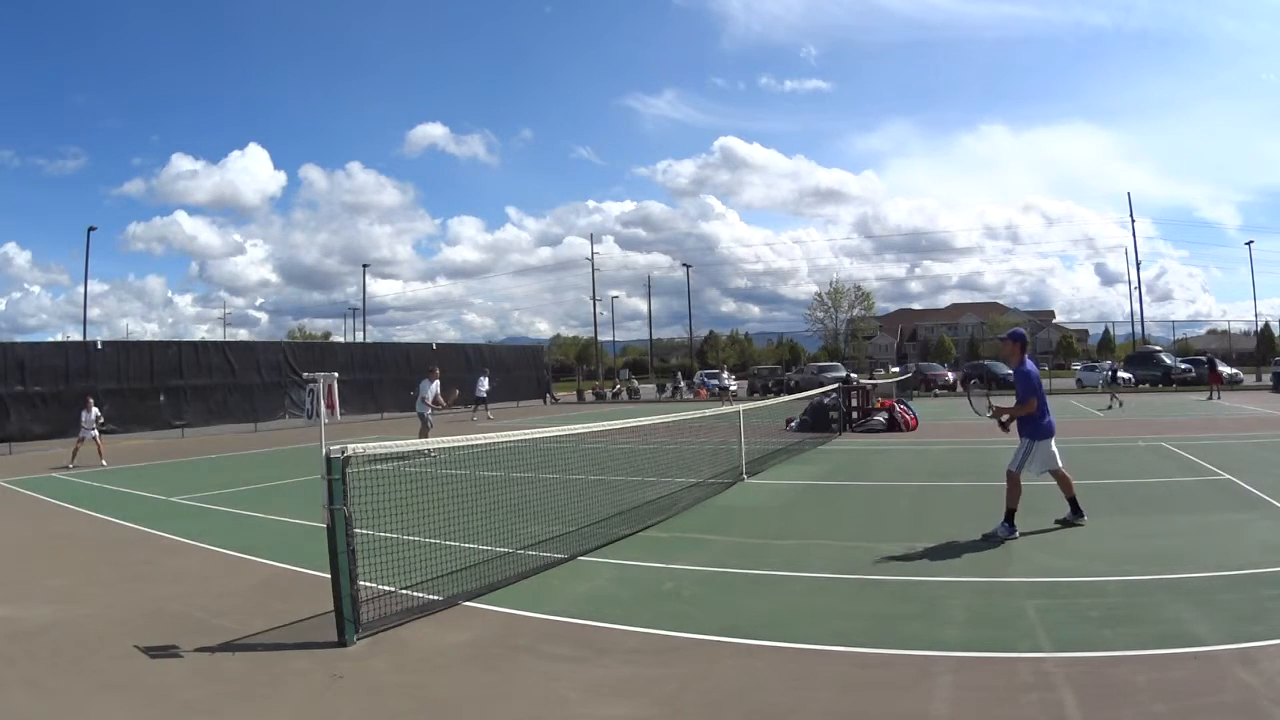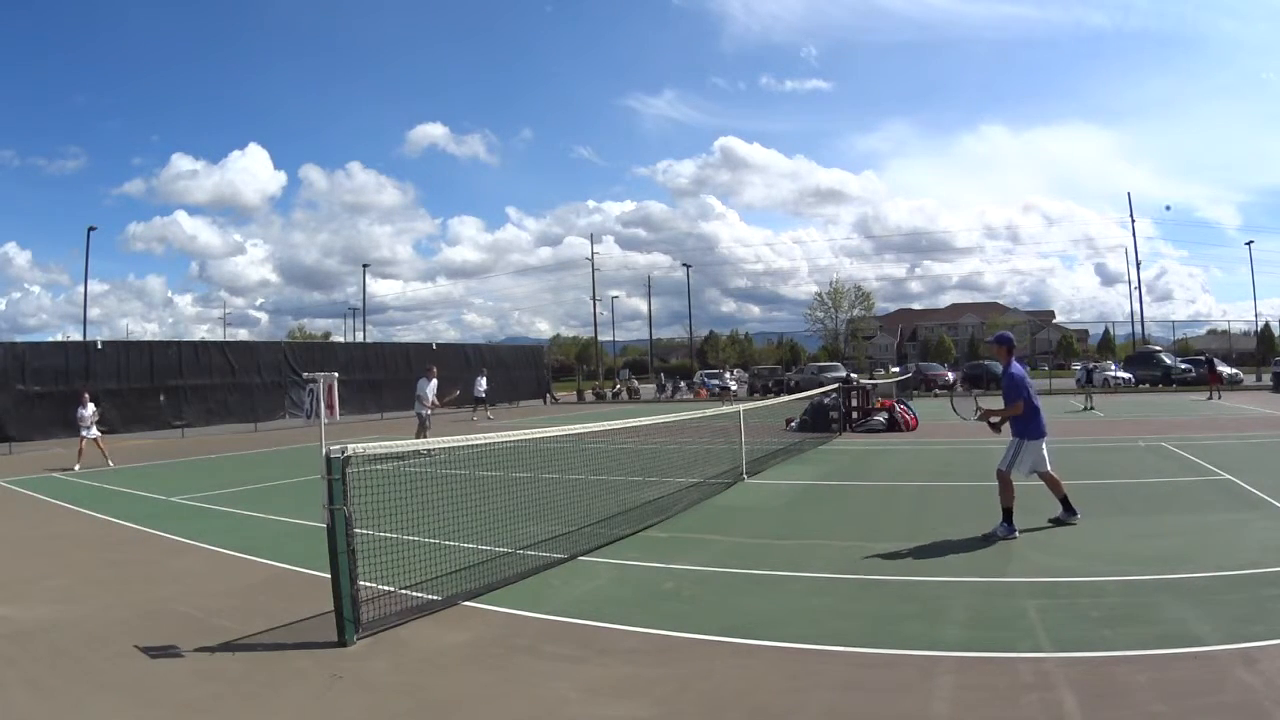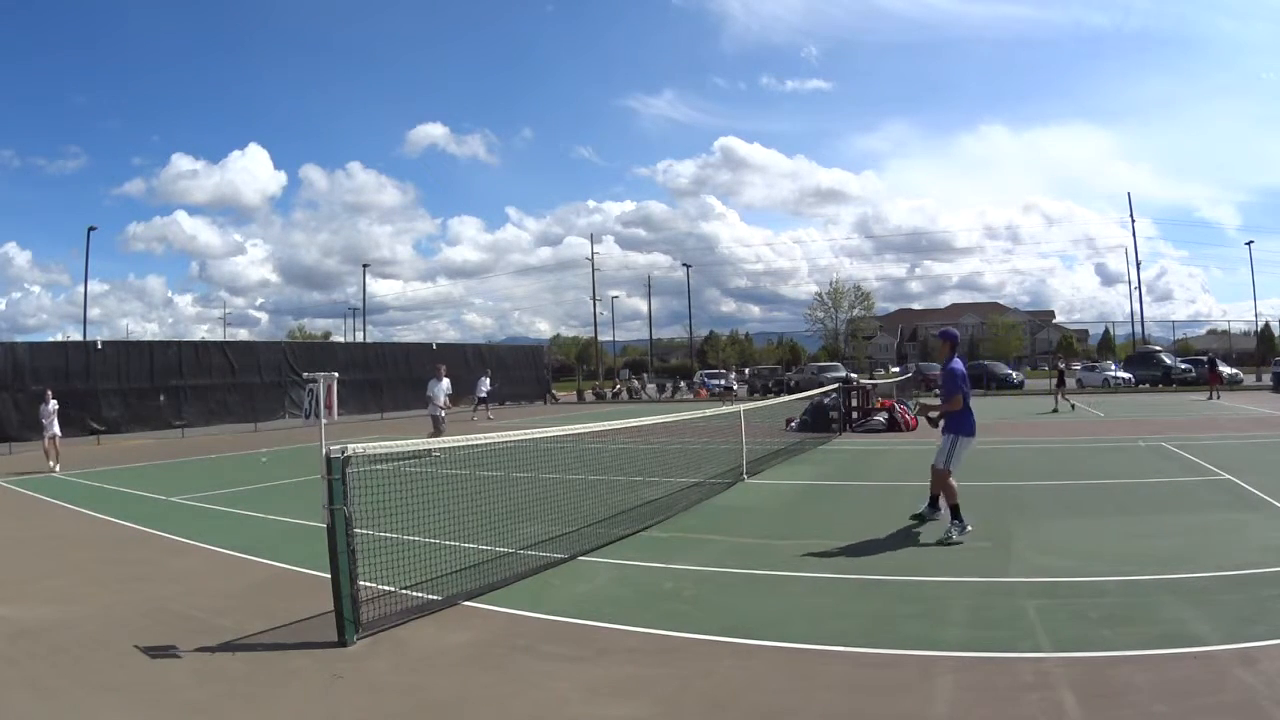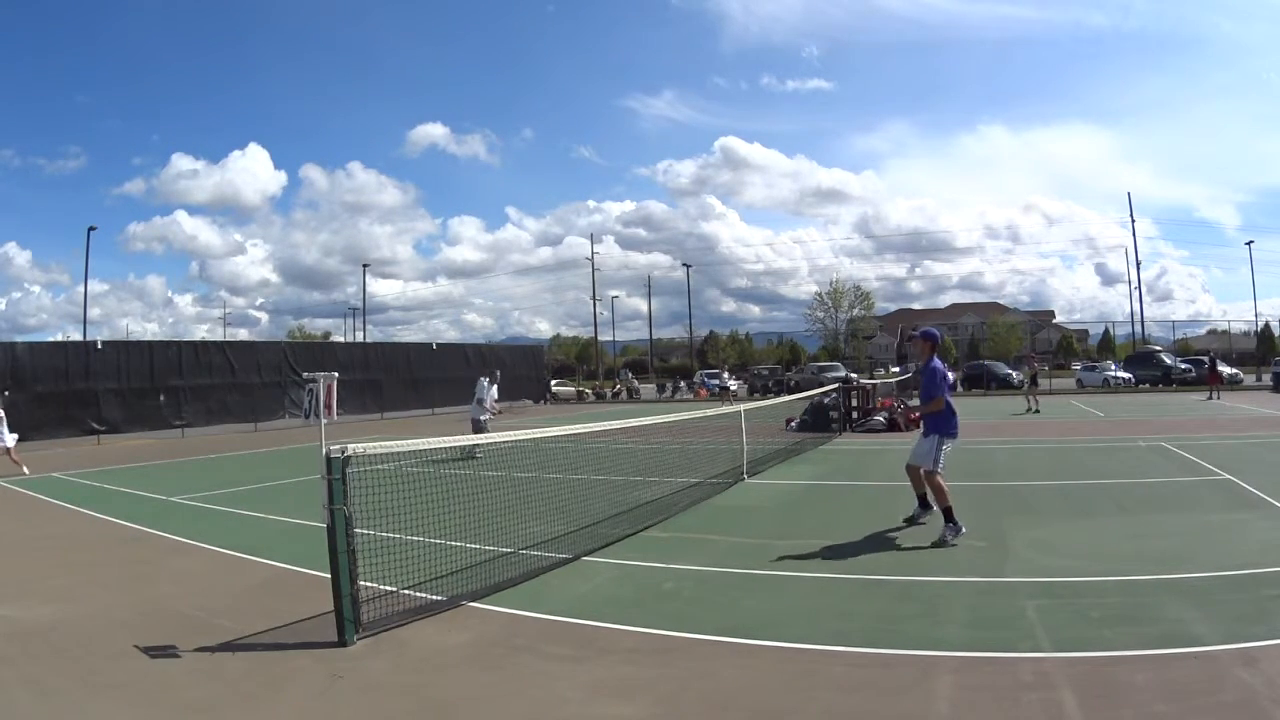
dt=0.7s
person 1, frame 1
left shoulder: (1026, 372)
right shoulder: (1020, 369)
left elbow: (1031, 406)
left wrist: (1004, 411)
right wrist: (1008, 419)
left hip: (1035, 432)
right hip: (1042, 429)
left knee: (1013, 474)
right knee: (1057, 470)
left ankle: (1008, 526)
right ankle: (1076, 512)
person 1, frame 2
left shoulder: (1011, 374)
right shoulder: (1013, 370)
left elbow: (1018, 408)
left wrist: (991, 413)
right wrist: (1000, 422)
left hip: (1026, 433)
right hip: (1034, 430)
left knee: (1003, 474)
right knee: (1044, 472)
left ankle: (1008, 526)
right ankle: (1069, 511)
person 1, frame 3
left shoulder: (954, 369)
right shoulder: (950, 366)
left elbow: (957, 403)
left wrist: (930, 408)
right wrist: (937, 415)
left hip: (960, 429)
right hip: (953, 428)
left knee: (943, 473)
right knee: (937, 469)
left ankle: (958, 523)
right ankle: (932, 508)
person 1, frame 4
left shoulder: (934, 368)
right shoulder: (927, 368)
left elbow: (939, 403)
left wrist: (913, 410)
right wrist: (916, 417)
left hip: (941, 431)
right hip: (931, 429)
left knee: (932, 474)
right knee: (912, 467)
left ankle: (953, 526)
right ankle: (924, 506)
